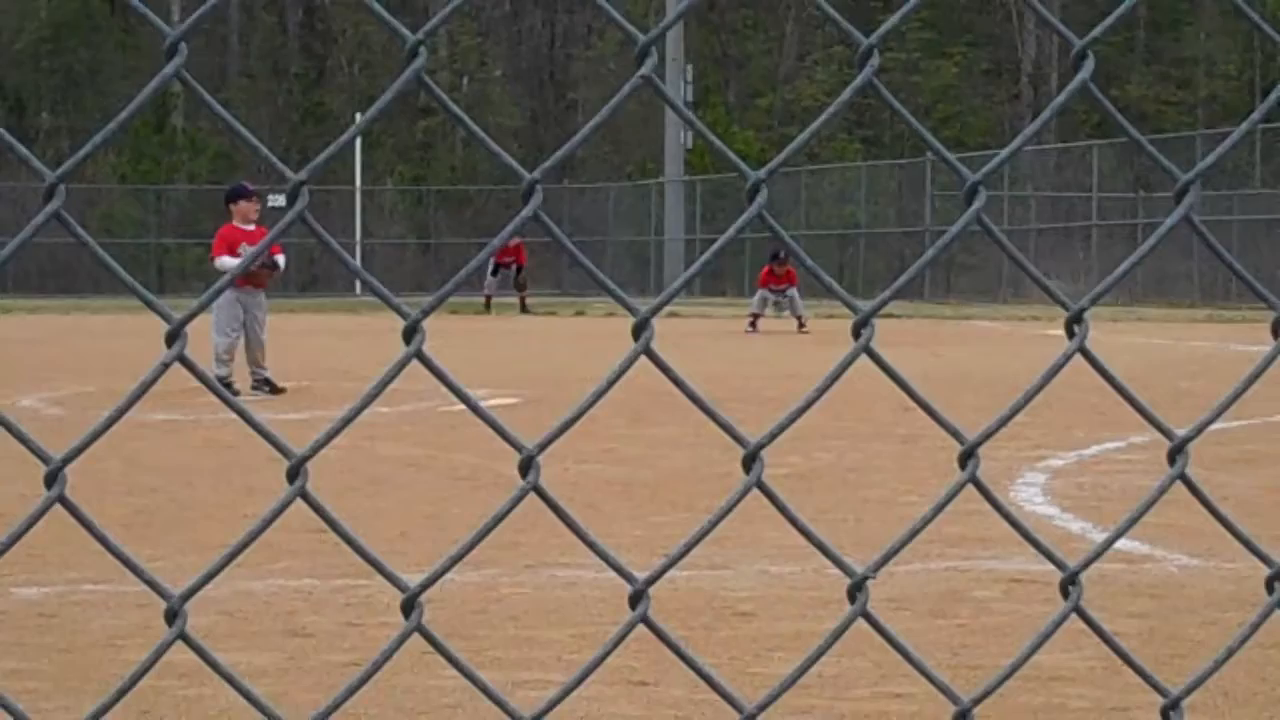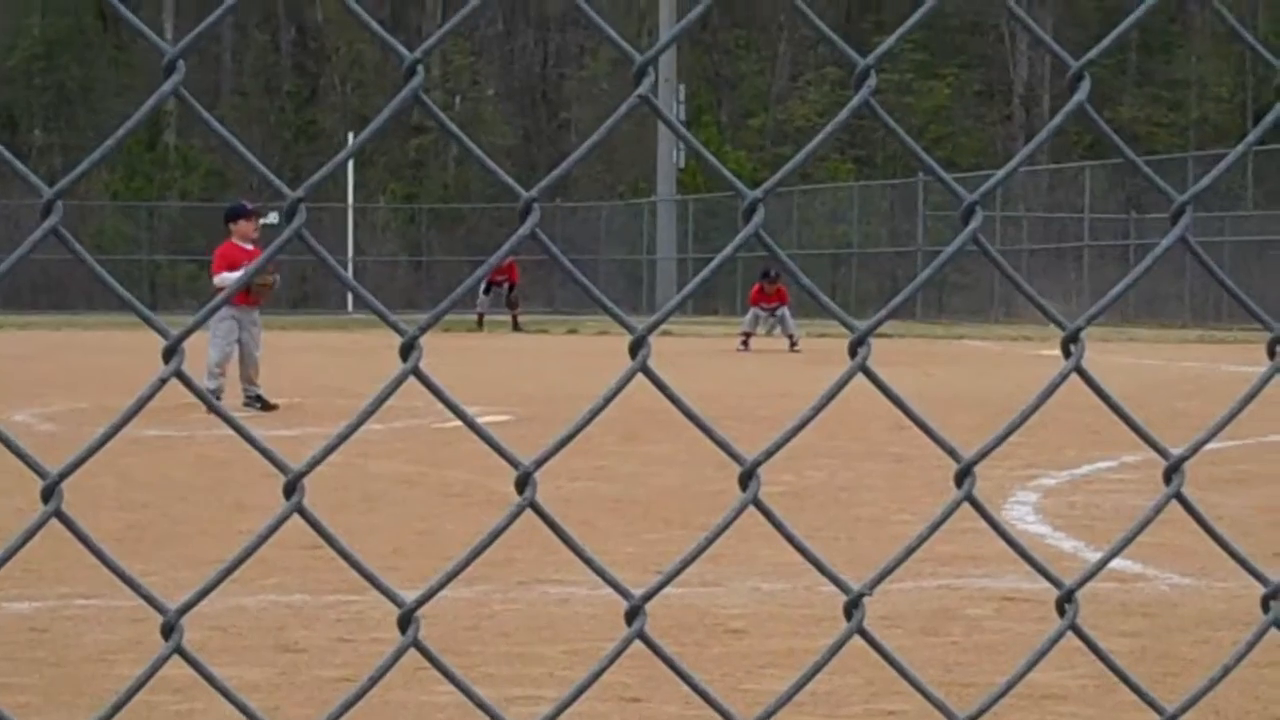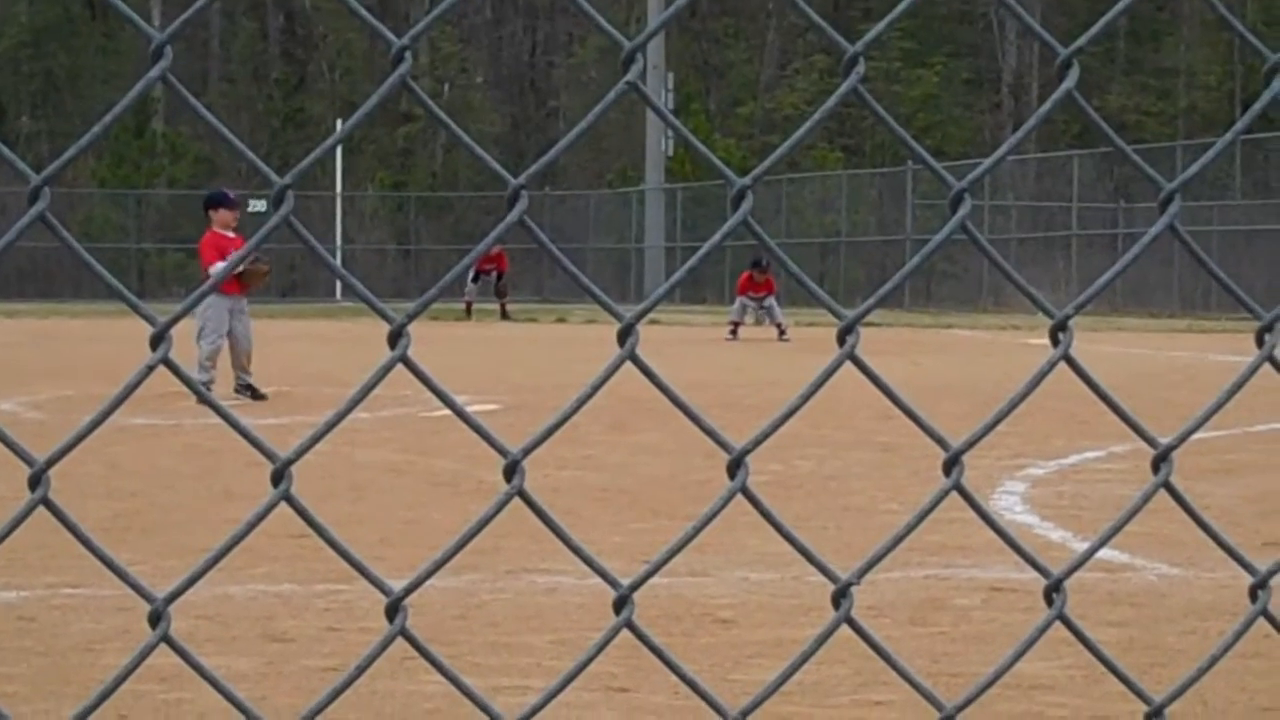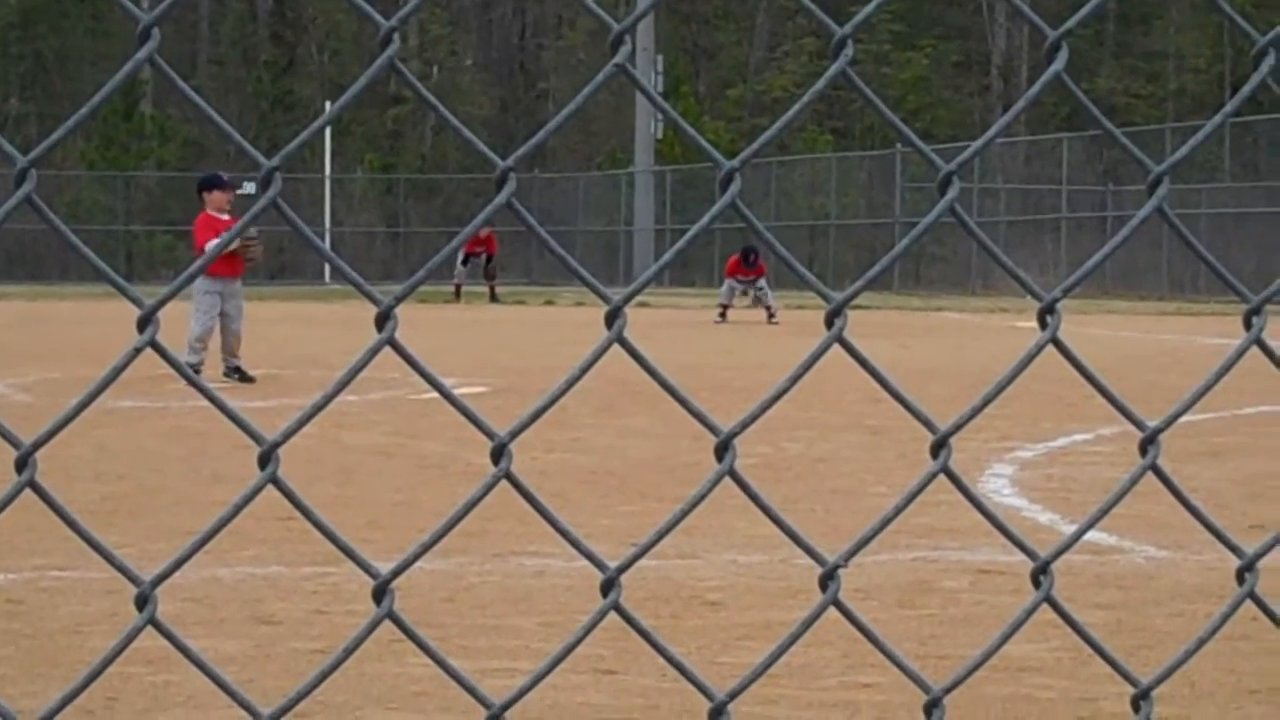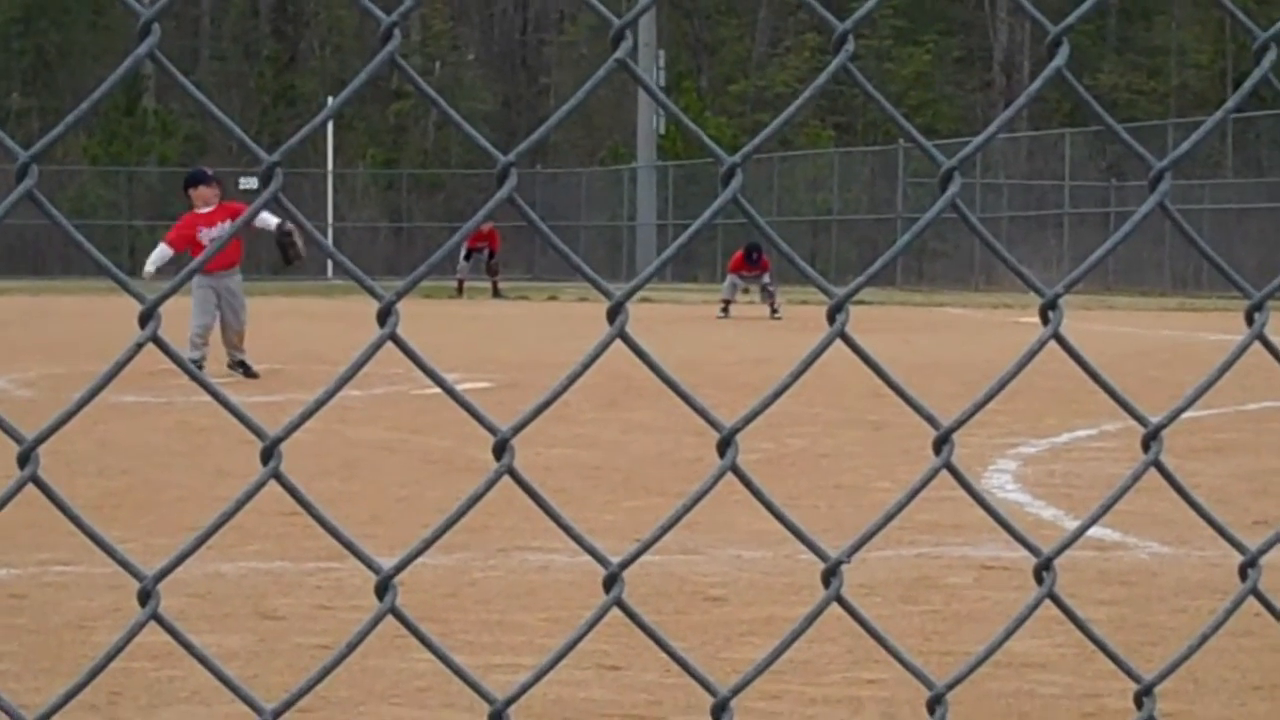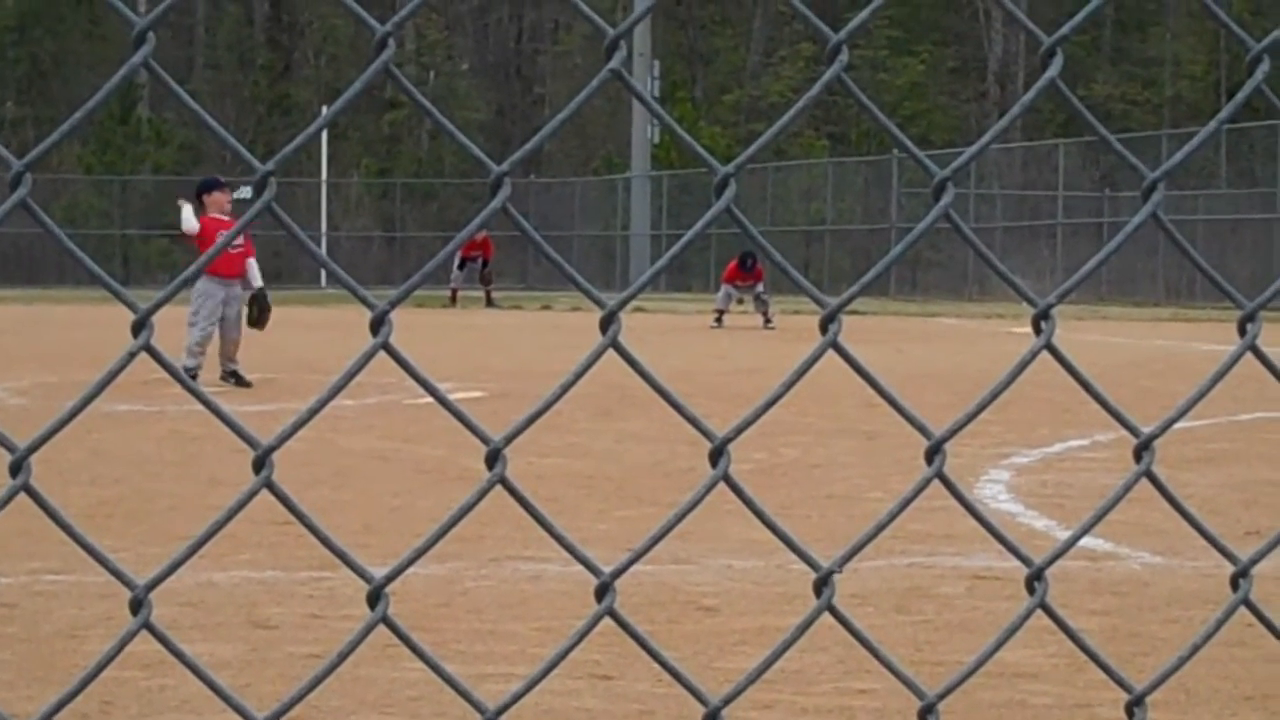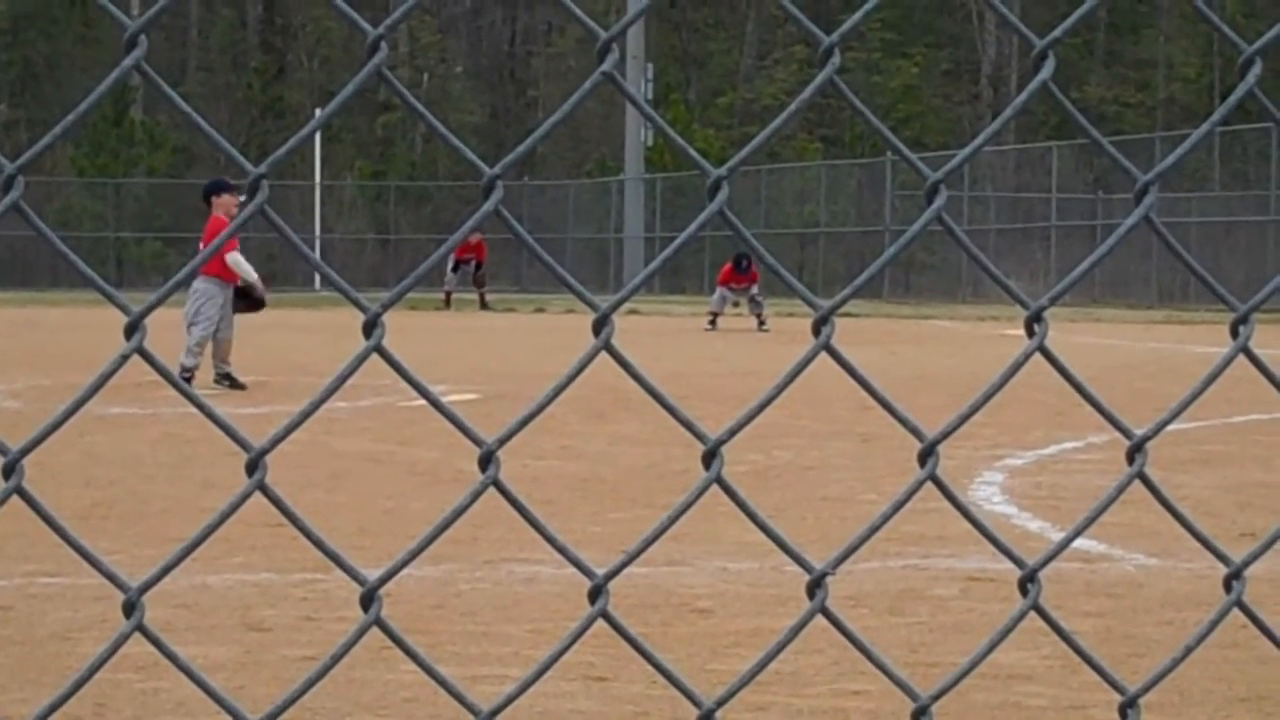
dt=0.4s
person 1, frame 1
left shoulder: (263, 233)
right shoulder: (225, 233)
left elbow: (279, 257)
right elbow: (219, 261)
left wrist: (273, 265)
right wrist: (243, 264)
left hip: (256, 293)
right hip: (231, 292)
left knee: (257, 337)
right knee: (227, 336)
left ankle: (260, 378)
right ankle: (223, 380)
person 1, frame 2
left shoulder: (258, 253)
right shoulder: (225, 251)
left elbow: (268, 277)
right elbow: (218, 279)
left wrist: (269, 280)
right wrist: (246, 275)
left hip: (251, 311)
right hip: (227, 310)
left knee: (251, 355)
right knee: (221, 351)
left ankle: (252, 395)
right ankle: (213, 394)
person 1, frame 3
left shoulder: (238, 239)
right shoulder: (209, 240)
right elbow: (215, 269)
left hip: (238, 299)
right hip: (216, 299)
left knee: (243, 343)
right knee: (211, 343)
left ankle: (243, 383)
right ankle: (203, 385)
person 1, frame 4
left shoulder: (234, 221)
right shoulder: (203, 221)
left elbow: (248, 247)
right elbow: (211, 247)
left wrist: (248, 244)
right wrist: (237, 238)
left hip: (233, 283)
right hip: (208, 283)
left knee: (234, 327)
right knee: (203, 325)
left ankle: (232, 366)
right ankle: (192, 367)
person 1, frame 5
left shoulder: (231, 209)
right shoulder: (187, 223)
left elbow: (256, 215)
right elbow: (169, 245)
left wrist: (279, 225)
right wrist: (151, 265)
left hip: (232, 276)
right hip: (205, 279)
left knee: (236, 322)
right knee: (202, 323)
left ankle: (237, 359)
right ankle: (195, 363)
person 1, frame 6
left shoulder: (236, 226)
right shoulder: (206, 223)
left elbow: (248, 257)
right elbow: (189, 228)
left wrist: (258, 285)
right wrist: (186, 207)
left hip: (234, 286)
right hip: (211, 285)
left knee: (232, 332)
right knee: (202, 330)
left ankle: (229, 370)
right ankle: (190, 371)
person 1, frame 7
left shoulder: (223, 225)
right shoulder: (219, 225)
right elbow: (232, 257)
left wrist: (247, 281)
right wrist: (255, 278)
left hip: (224, 288)
right hip: (210, 287)
left knee: (224, 333)
right knee: (201, 330)
left ankle: (222, 373)
right ankle: (186, 372)
